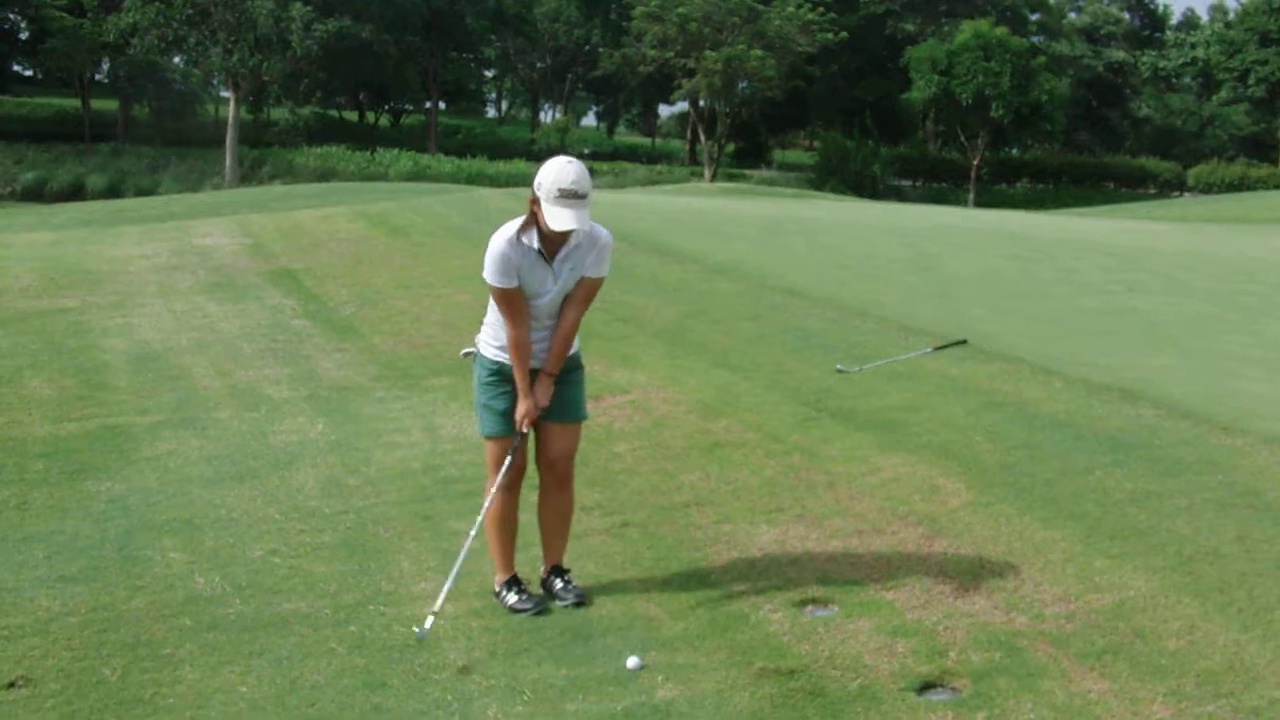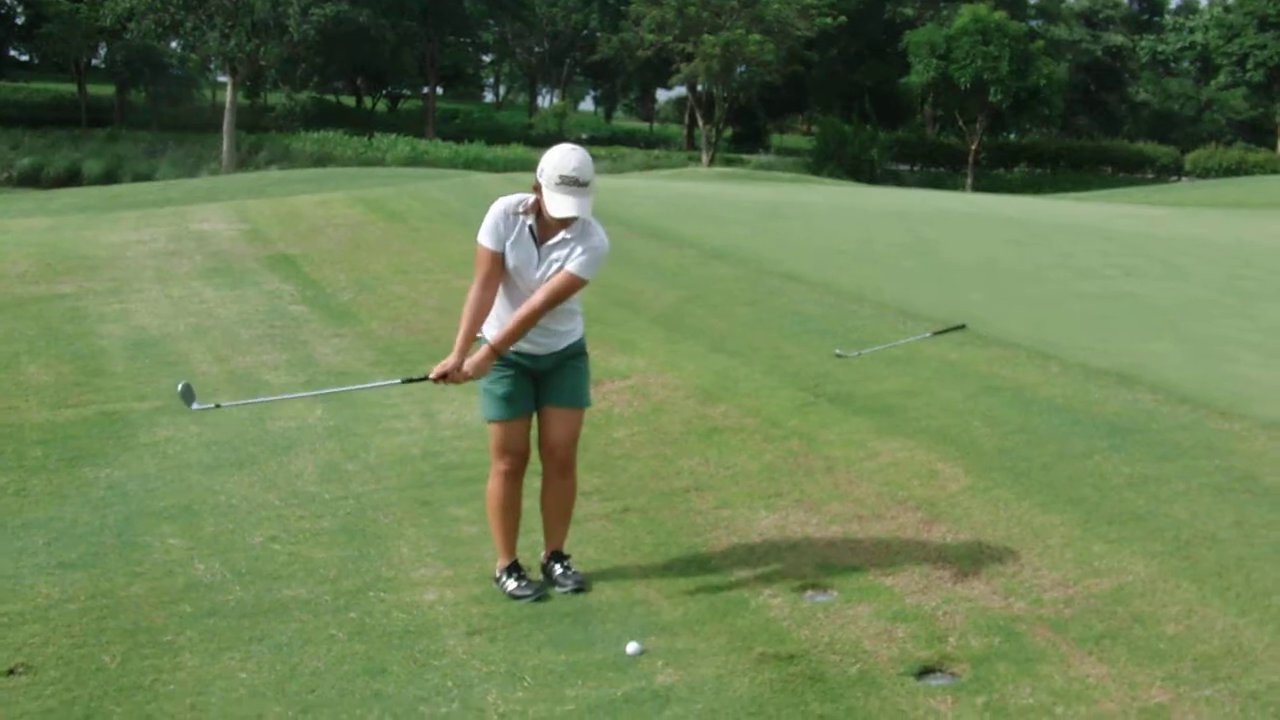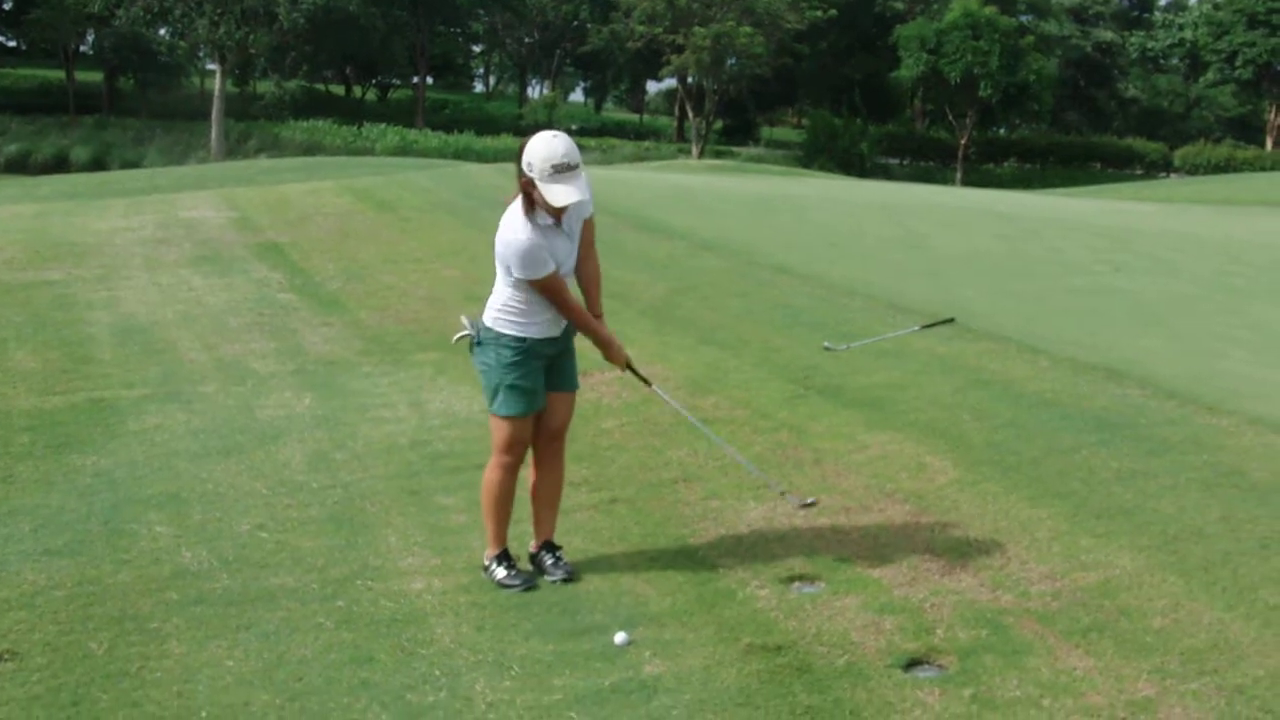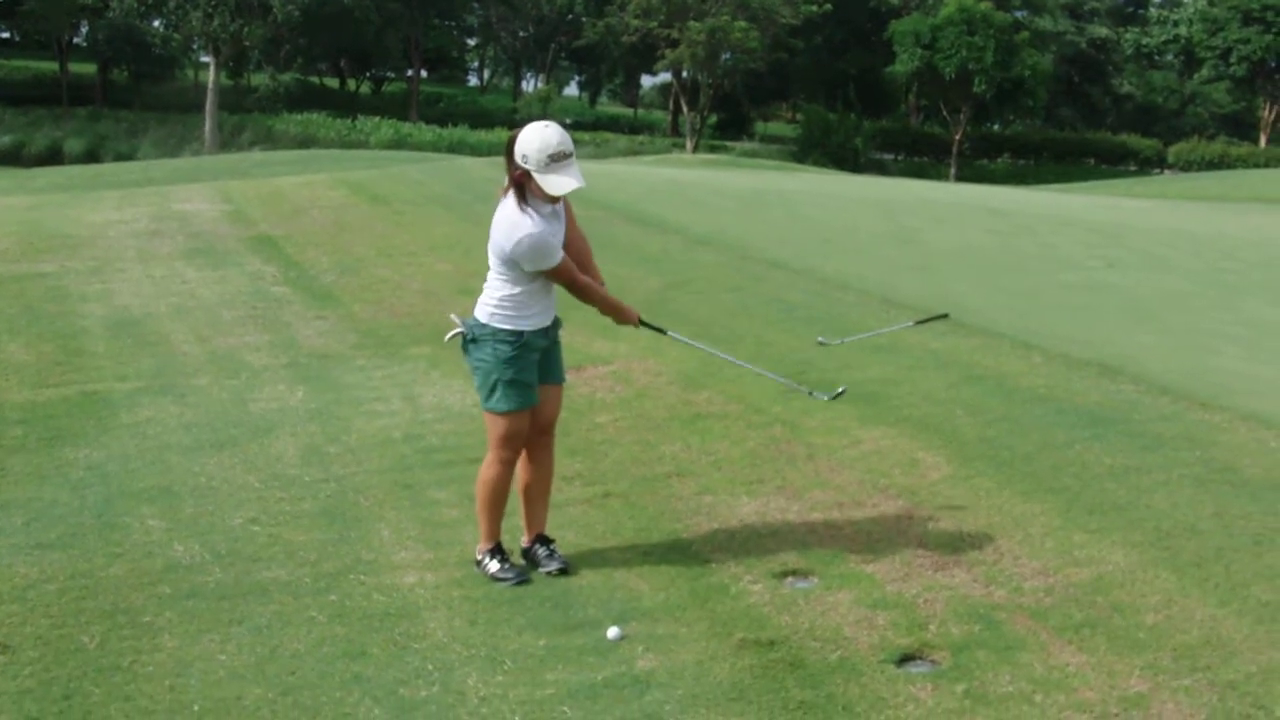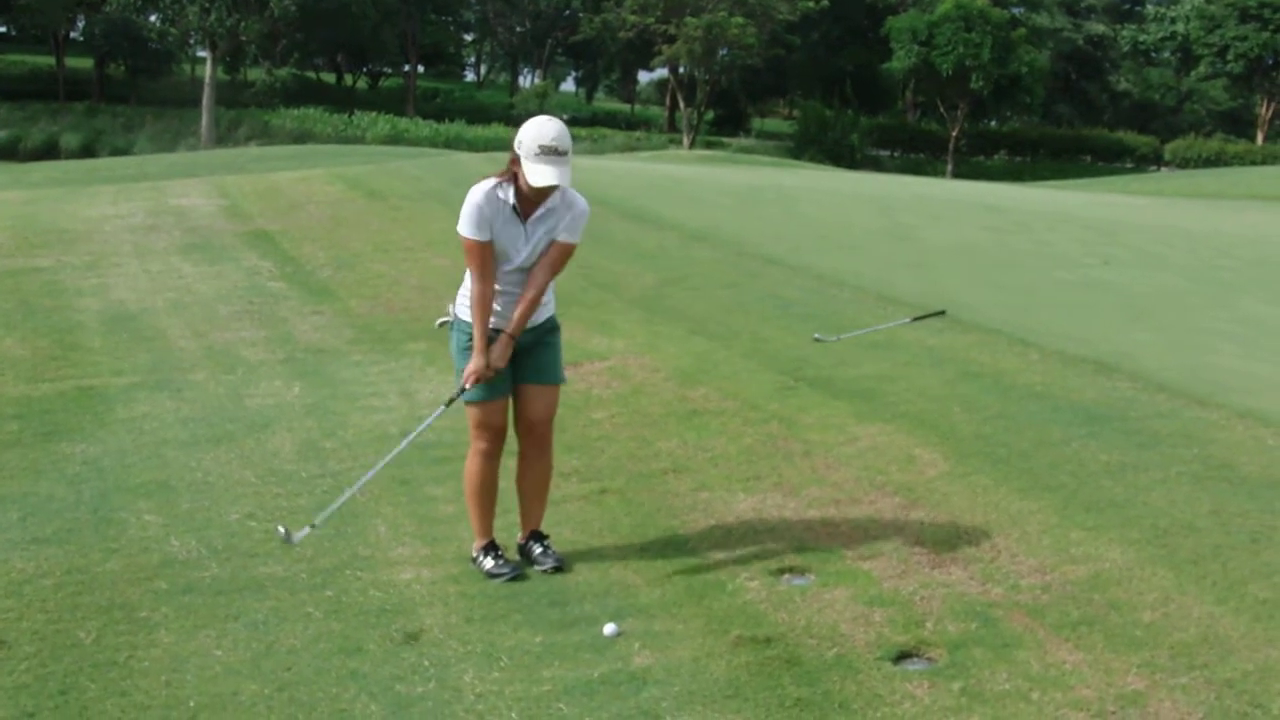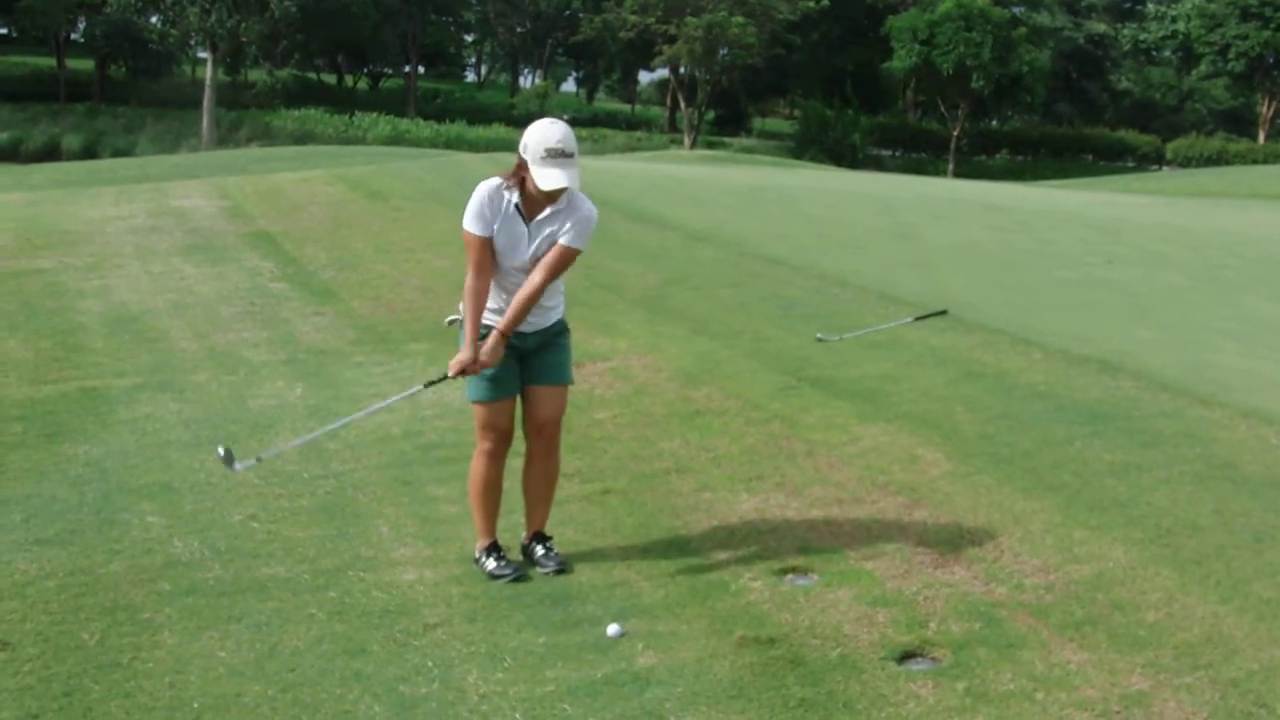
dt=0.4s
person 1, frame 1
left shoulder: (599, 243)
right shoulder: (506, 245)
left elbow: (572, 317)
right elbow: (515, 328)
left wrist: (548, 380)
right wrist: (523, 393)
left hip: (562, 366)
right hip: (501, 366)
left knee: (559, 470)
right knee: (507, 474)
left ankle: (554, 570)
right ankle: (505, 579)
person 1, frame 2
left shoulder: (592, 243)
right shoulder: (504, 215)
left elbow: (538, 306)
right elbow: (484, 287)
left wrist: (484, 356)
right wrist: (462, 352)
left hip: (563, 354)
right hip: (504, 353)
left knee: (561, 457)
right knee: (509, 461)
left ankle: (555, 557)
right ankle: (506, 564)
person 1, frame 3
left shoulder: (576, 193)
right shoulder: (523, 239)
left elbow: (587, 263)
right elbow: (564, 301)
left wrist: (599, 326)
right wrist: (607, 344)
left hip: (554, 337)
right hip: (510, 344)
left knee: (553, 441)
right knee: (510, 450)
left ankle: (543, 545)
right ankle: (494, 554)
person 1, frame 4
left shoulder: (544, 184)
right shoulder: (528, 232)
left elbow: (573, 241)
right elbow: (574, 281)
left wrist: (603, 297)
right wrist: (618, 310)
left hip: (541, 330)
right hip: (505, 339)
left knee: (542, 434)
right knee: (507, 447)
left ankle: (535, 539)
right ankle: (487, 549)
person 1, frame 5
left shoulder: (573, 208)
right shoulder: (483, 199)
left elbow: (541, 282)
right elbow: (482, 281)
left wrist: (507, 343)
right wrist: (479, 348)
left hip: (537, 331)
right hip: (481, 327)
left knee: (538, 433)
right knee: (487, 440)
left ankle: (532, 535)
right ankle: (483, 545)
person 1, frame 6
left shoulder: (581, 214)
right shoulder: (488, 197)
left elbow: (539, 283)
right elbow: (477, 275)
left wrist: (501, 342)
right wrist: (471, 342)
left hip: (547, 330)
right hip: (492, 326)
left knee: (546, 434)
right knee: (494, 440)
left ankle: (535, 537)
right ankle: (486, 545)
